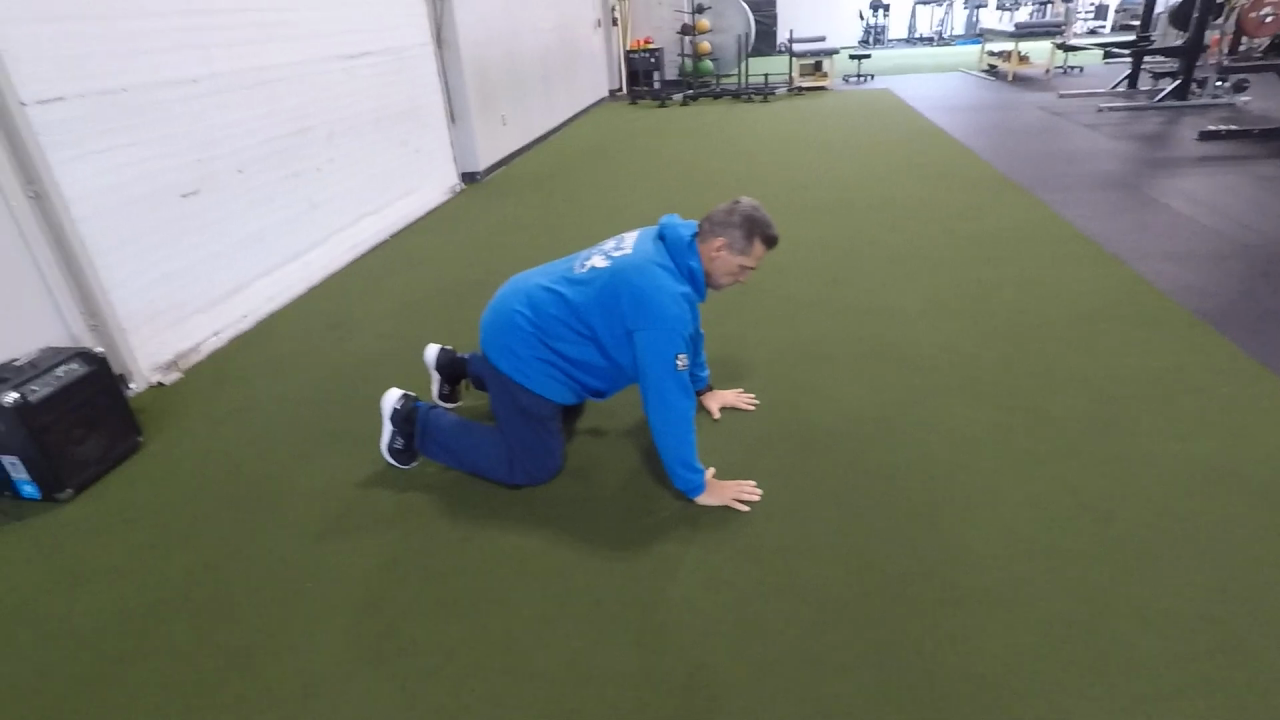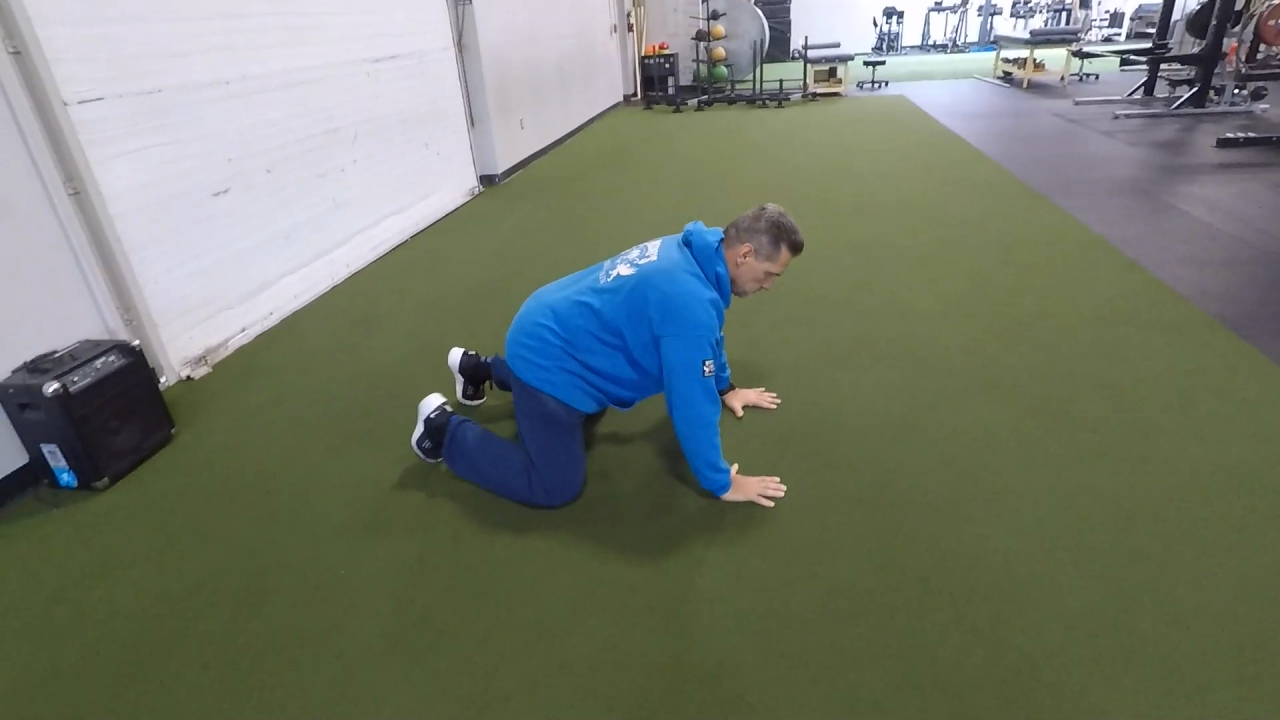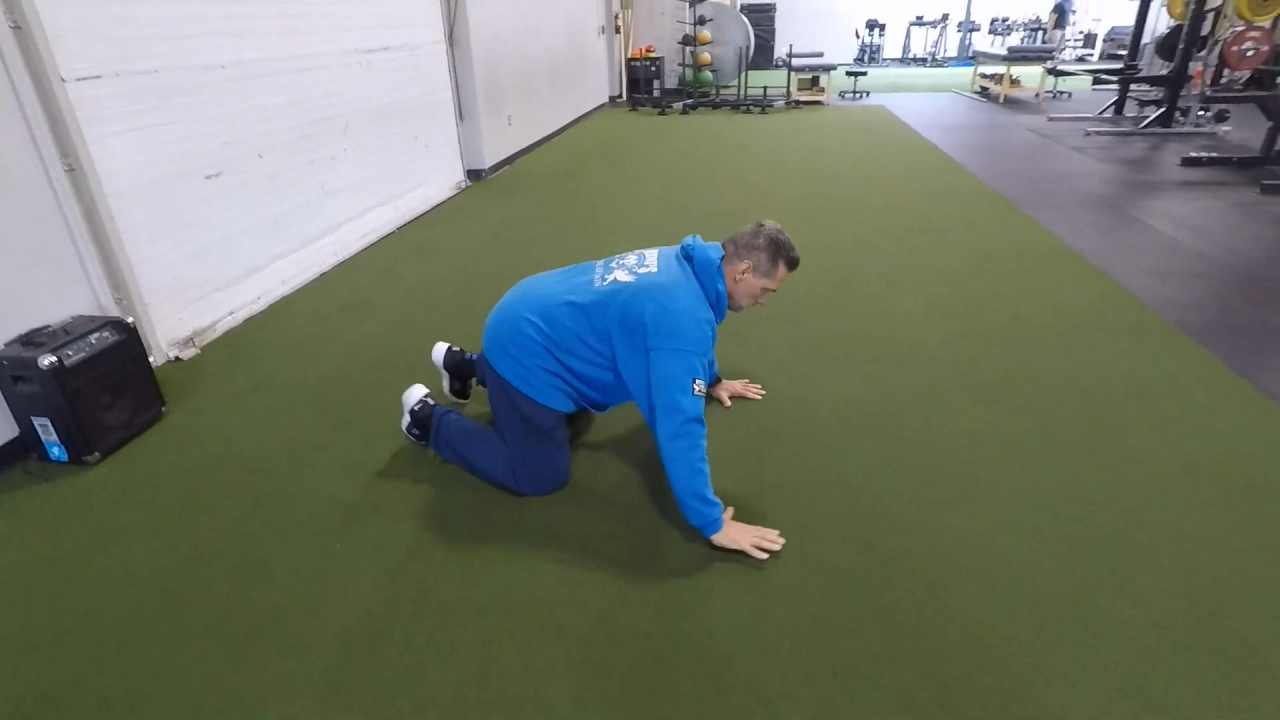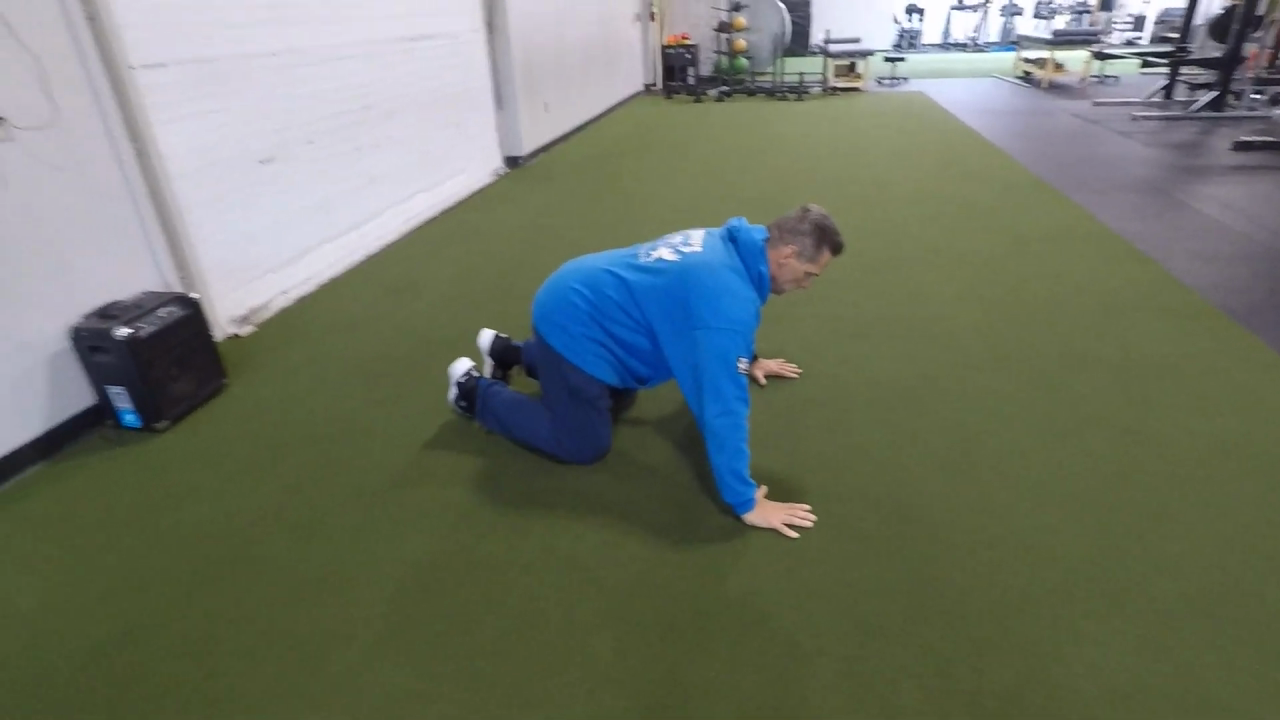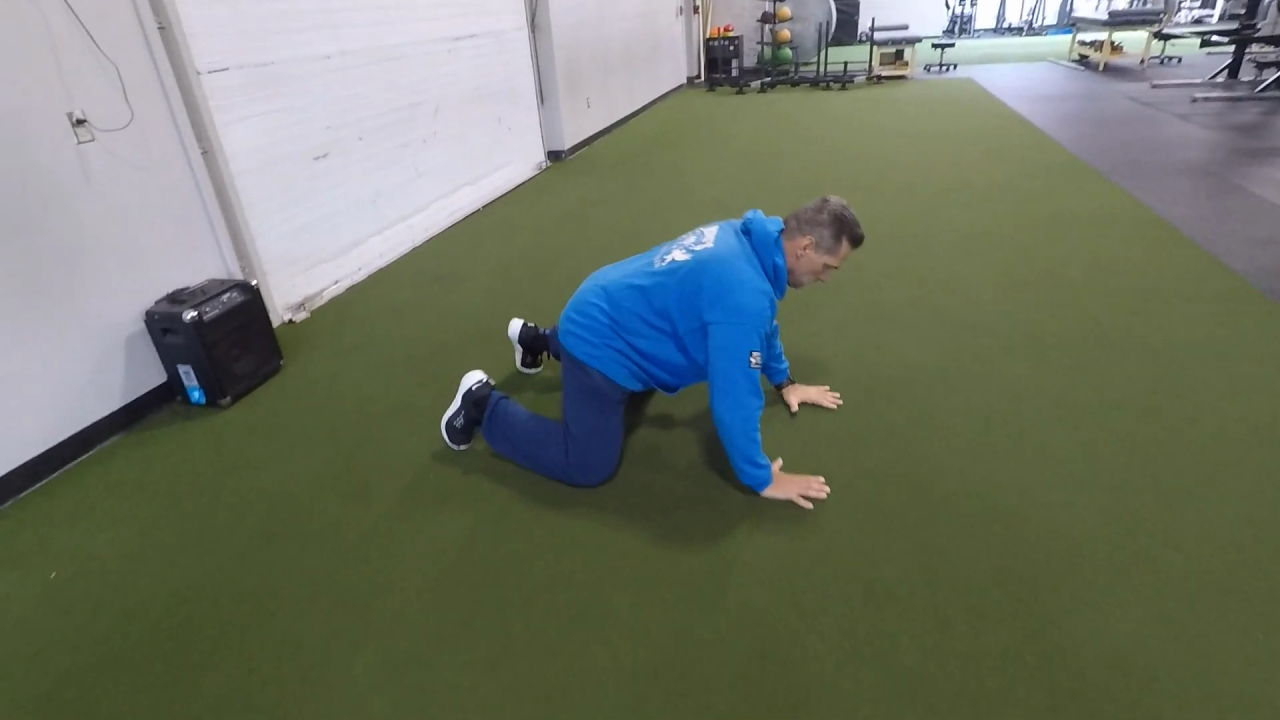
dt=0.5s
person 1, frame 1
left shoulder: (673, 245)
right shoulder: (663, 295)
left elbow: (687, 330)
right elbow: (669, 399)
left wrist: (702, 387)
right wrist: (696, 485)
left hip: (525, 316)
right hip: (522, 344)
left knee: (568, 410)
right knee: (536, 464)
left ankle: (457, 366)
right ankle: (413, 420)
person 1, frame 2
left shoulder: (696, 252)
right shoulder: (690, 302)
right elbow: (693, 403)
left wrist: (725, 387)
right wrist: (721, 482)
left hip: (547, 331)
right hip: (547, 361)
left knee: (586, 412)
right knee: (555, 487)
left ankle: (480, 368)
right ankle: (445, 430)
person 1, frame 3
left shoulder: (689, 264)
right shoulder: (684, 316)
right elbow: (680, 428)
left wrist: (711, 379)
right wrist: (714, 523)
left hip: (525, 318)
right hip: (525, 351)
left knee: (572, 423)
right knee: (543, 476)
left ankle: (467, 366)
right ankle: (429, 418)
person 1, frame 4
left shoulder: (731, 246)
right shoulder: (730, 298)
right elbow: (723, 406)
left wrist: (748, 360)
right wrist: (745, 502)
left hip: (579, 297)
right hip: (574, 324)
left knee: (616, 399)
right knee: (583, 445)
left ankle: (509, 352)
right ankle: (476, 390)
person 1, frame 5
left shoulder: (751, 239)
right shoulder: (744, 292)
right elbow: (736, 399)
left wrist: (784, 381)
right wrist: (762, 479)
left hip: (604, 313)
right hip: (599, 342)
left knee: (638, 391)
right knee: (590, 466)
left ankle: (539, 339)
right ankle: (483, 404)
